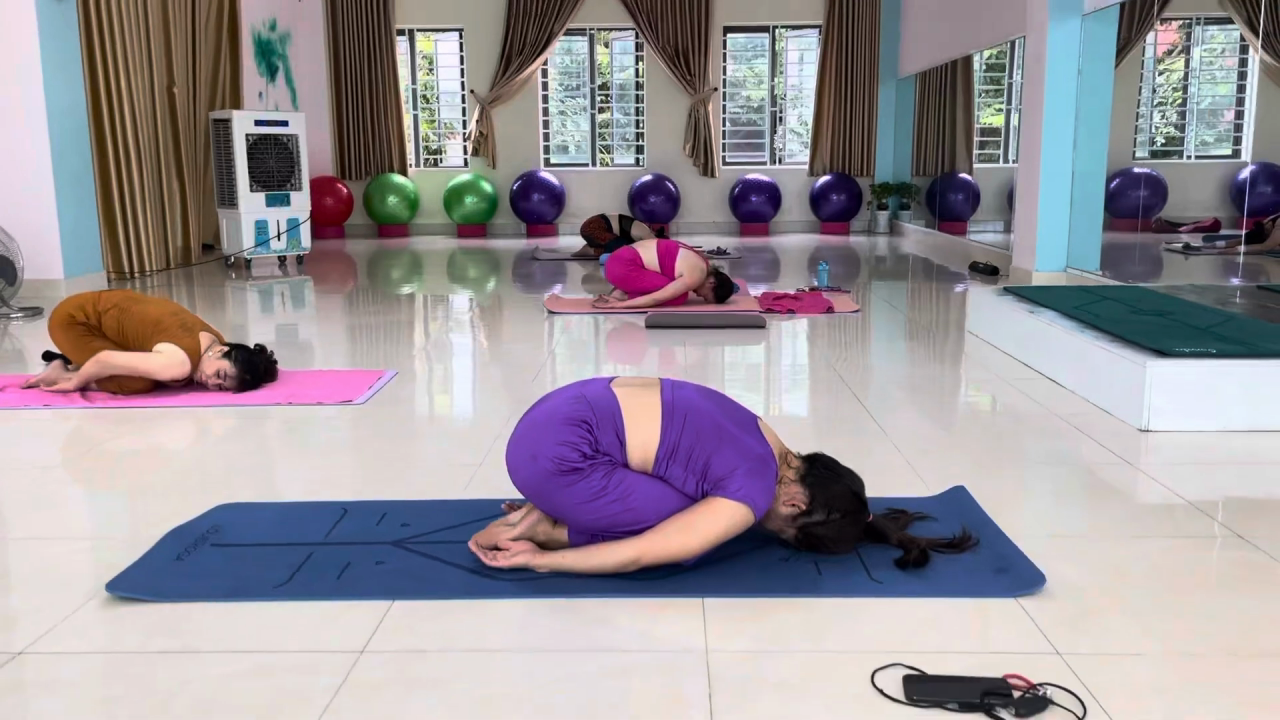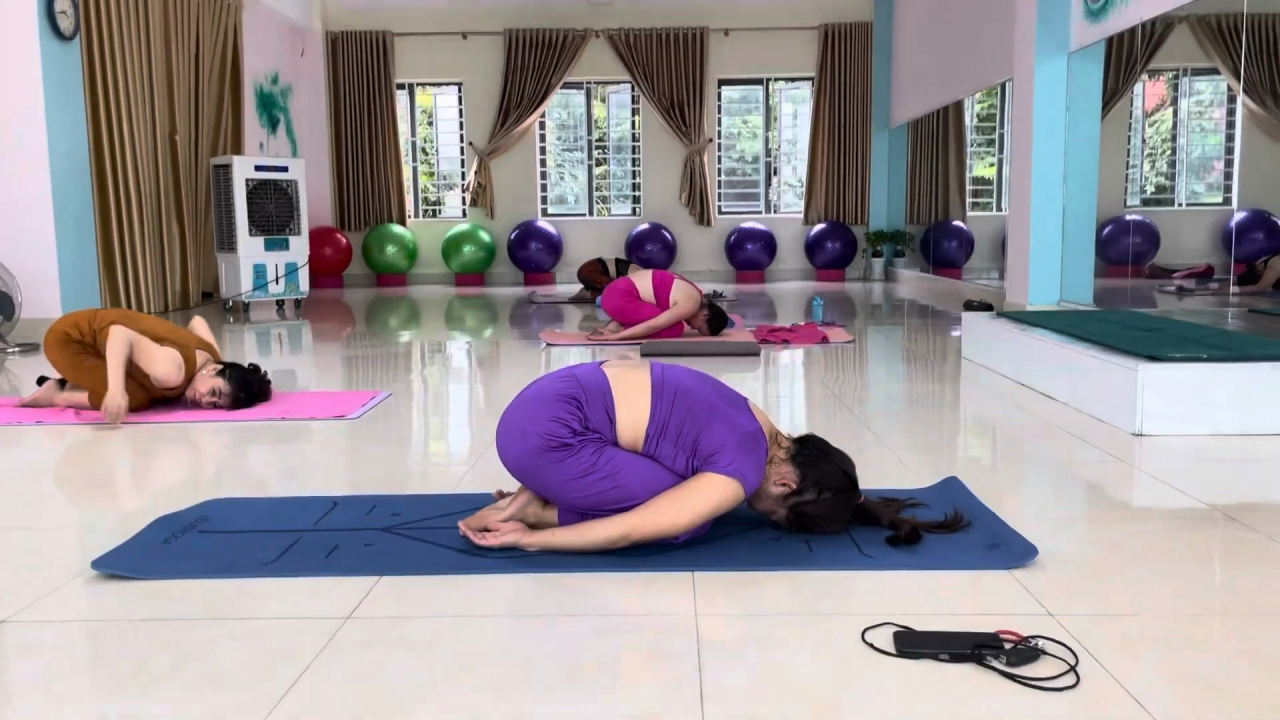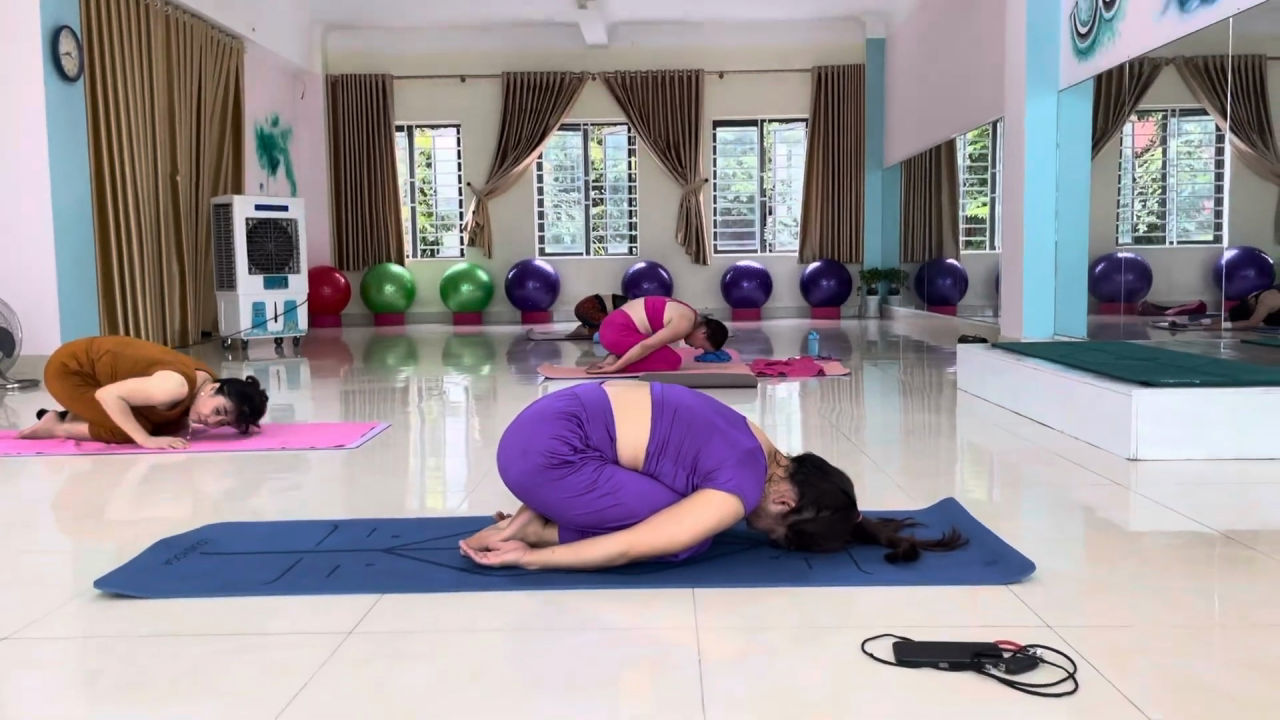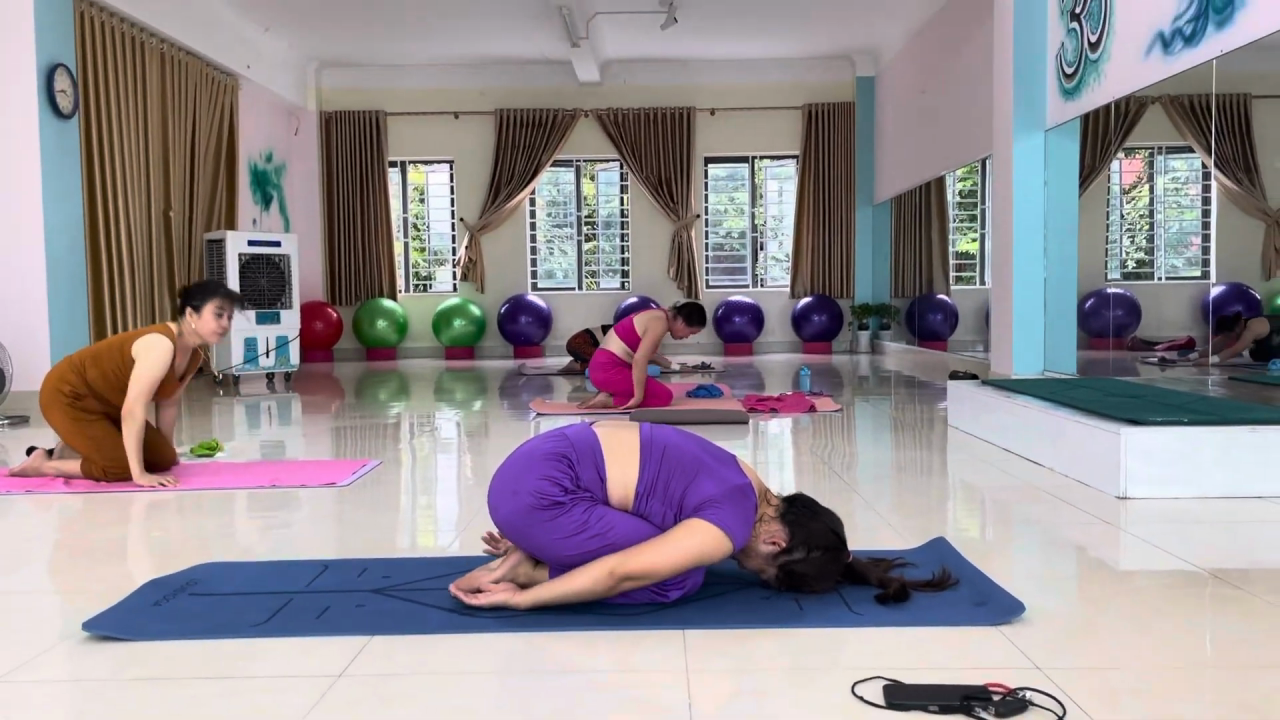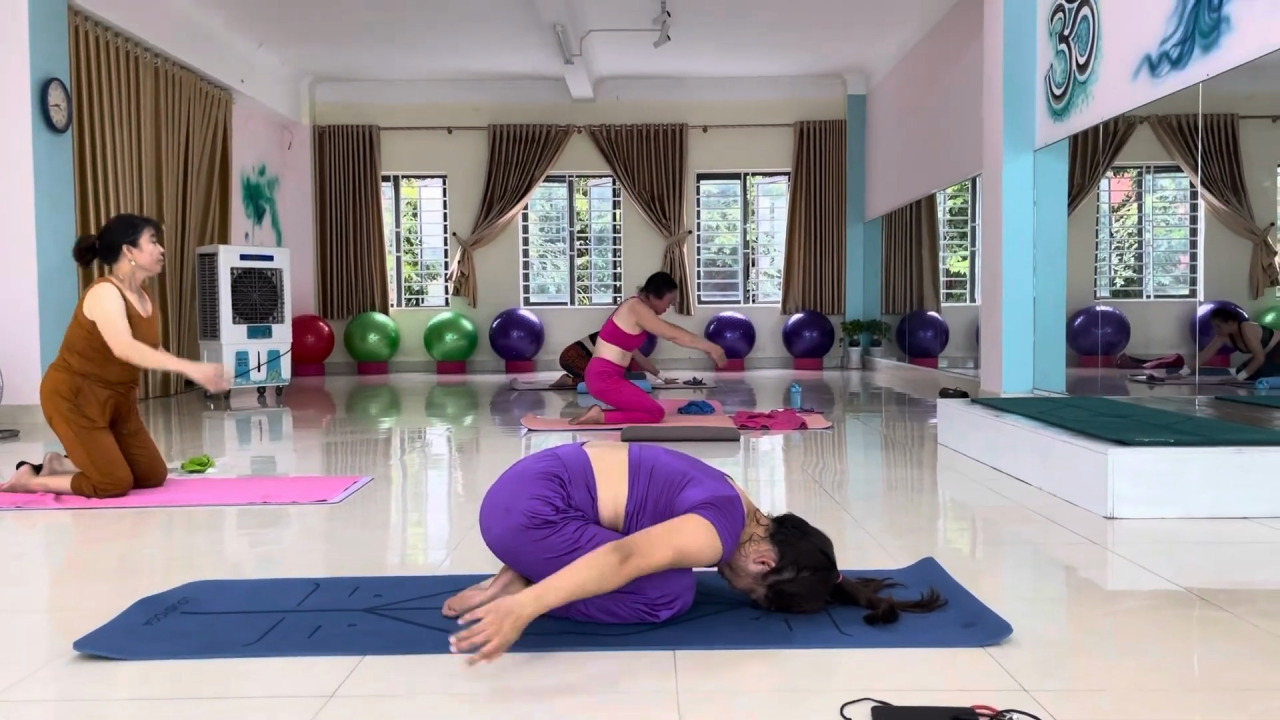
dt=0.5s
person 1, frame 1
left shoulder: (761, 440)
right shoulder: (749, 494)
right elbow: (641, 554)
right wrist: (539, 559)
left hip: (560, 412)
right hip: (553, 454)
left knee: (683, 506)
right knee: (692, 531)
left ankle: (548, 512)
right ankle: (547, 530)
person 1, frame 2
left shoulder: (751, 423)
right shoulder: (738, 472)
right elbow: (631, 531)
right wrist: (531, 539)
left hip: (548, 400)
right hip: (543, 434)
left knee: (677, 492)
right knee: (689, 519)
left ankle: (538, 500)
right ankle: (536, 513)
person 1, frame 3
left shoulder: (750, 445)
right shoulder: (739, 489)
right elbow: (632, 547)
right wrist: (531, 558)
left hip: (551, 421)
right hip: (546, 451)
left knee: (672, 506)
right knee: (685, 539)
left ankle: (540, 517)
right ankle: (537, 533)
person 1, frame 4
left shoulder: (739, 484)
right shoulder: (730, 524)
right elbow: (621, 574)
right wrist: (525, 600)
left hip: (543, 464)
right hip: (536, 492)
left knee: (656, 547)
right knee: (678, 578)
left ankle: (533, 554)
right ankle: (527, 574)
person 1, frame 5
left shoulder: (728, 504)
right shoulder: (719, 531)
right elbow: (625, 556)
right wrist: (524, 609)
left hip: (534, 485)
right hip: (528, 509)
left knee: (668, 571)
right knee: (669, 595)
left ankle: (527, 574)
right ankle: (518, 597)
person 2, frame 1
left shoulder: (212, 340)
right shoulder: (180, 363)
right elbow: (105, 360)
right wrist: (75, 383)
left hip: (106, 310)
right hip: (73, 319)
right knee: (139, 384)
left ankle: (75, 360)
right ankle: (62, 374)
person 2, frame 2
left shoulder: (211, 354)
right shoulder: (174, 372)
left elbow: (198, 320)
right elbow: (119, 334)
right wrist: (116, 390)
left hip: (97, 332)
right hip: (68, 337)
right knee: (127, 401)
left ankle: (72, 385)
right ankle: (55, 395)
person 2, frame 3
left shoulder: (206, 381)
right shoulder: (177, 386)
right elbow: (106, 395)
right wrist: (145, 439)
left hip: (98, 364)
right hip: (69, 369)
left knee: (172, 426)
right knee: (129, 432)
left ankle: (75, 417)
right ankle: (56, 427)
person 2, frame 4
left shoulder: (194, 353)
right shoulder: (161, 345)
left elbow: (169, 402)
right elbow: (132, 409)
left wrist: (168, 448)
right wrist: (138, 472)
left hip: (105, 402)
right hip: (69, 397)
left knee: (164, 461)
right knee: (121, 469)
left ankle: (73, 452)
right ankle: (42, 462)
person 2, frame 5
left shoulder: (141, 296)
right shoulder: (104, 293)
left elbow: (152, 350)
right elbow: (125, 348)
left wrist: (193, 372)
right wrist: (189, 366)
left hip: (117, 398)
right hip: (74, 398)
left knee: (154, 476)
right knee: (115, 484)
left ankle: (61, 465)
right ankle: (31, 479)
